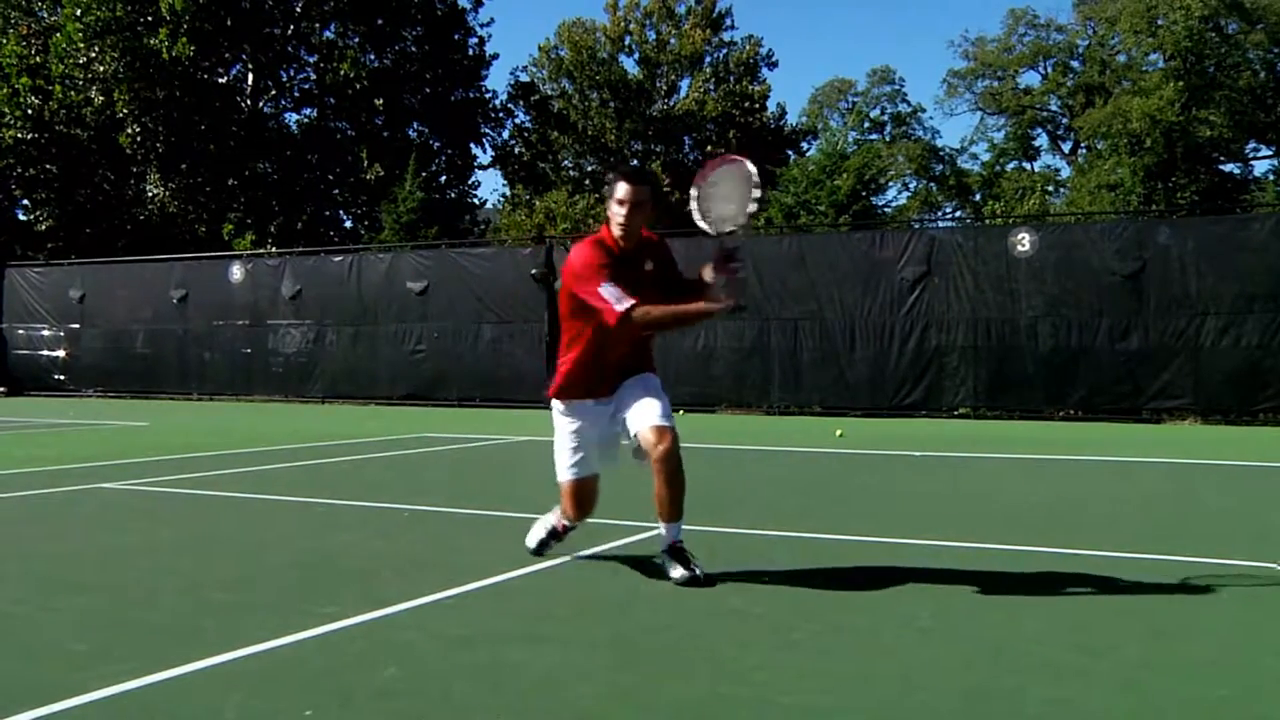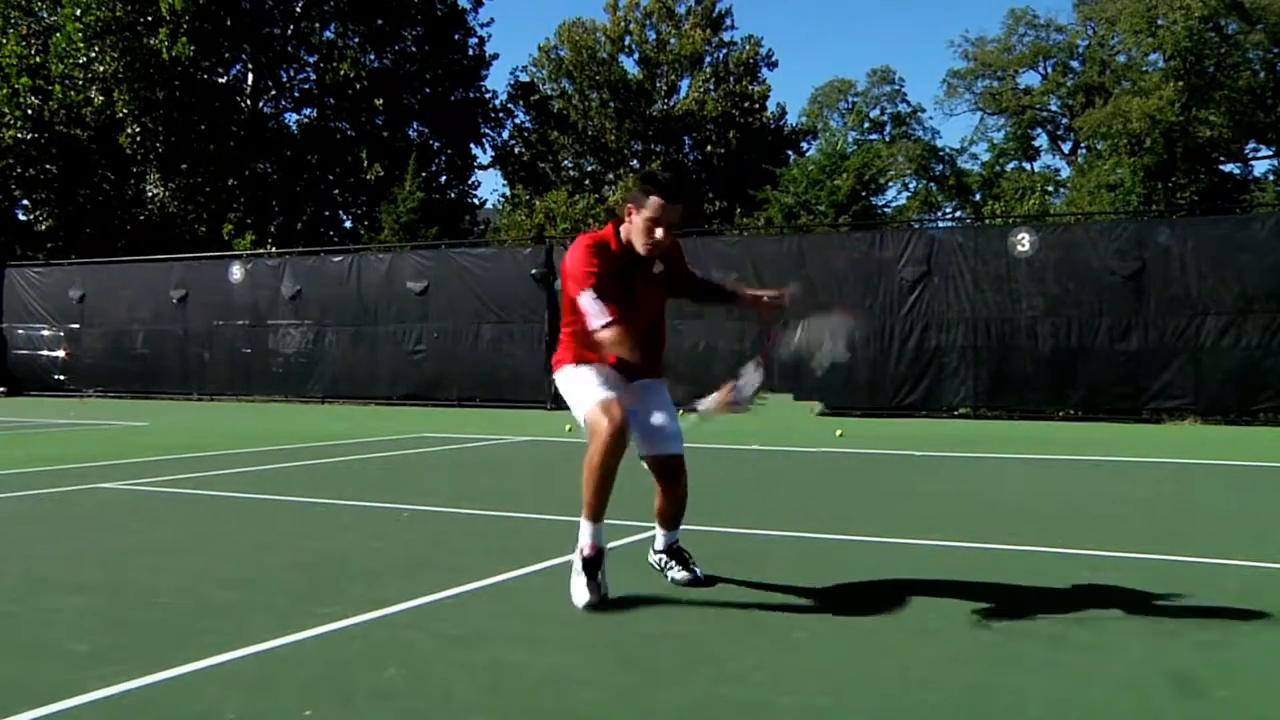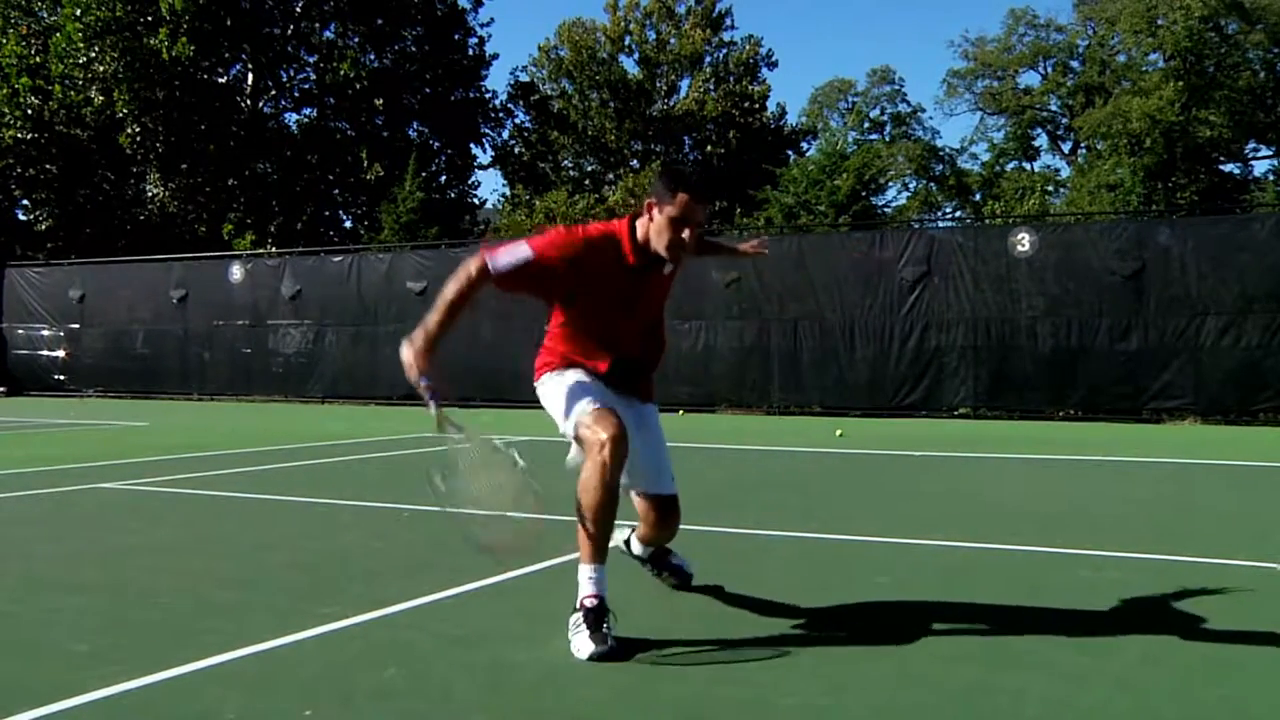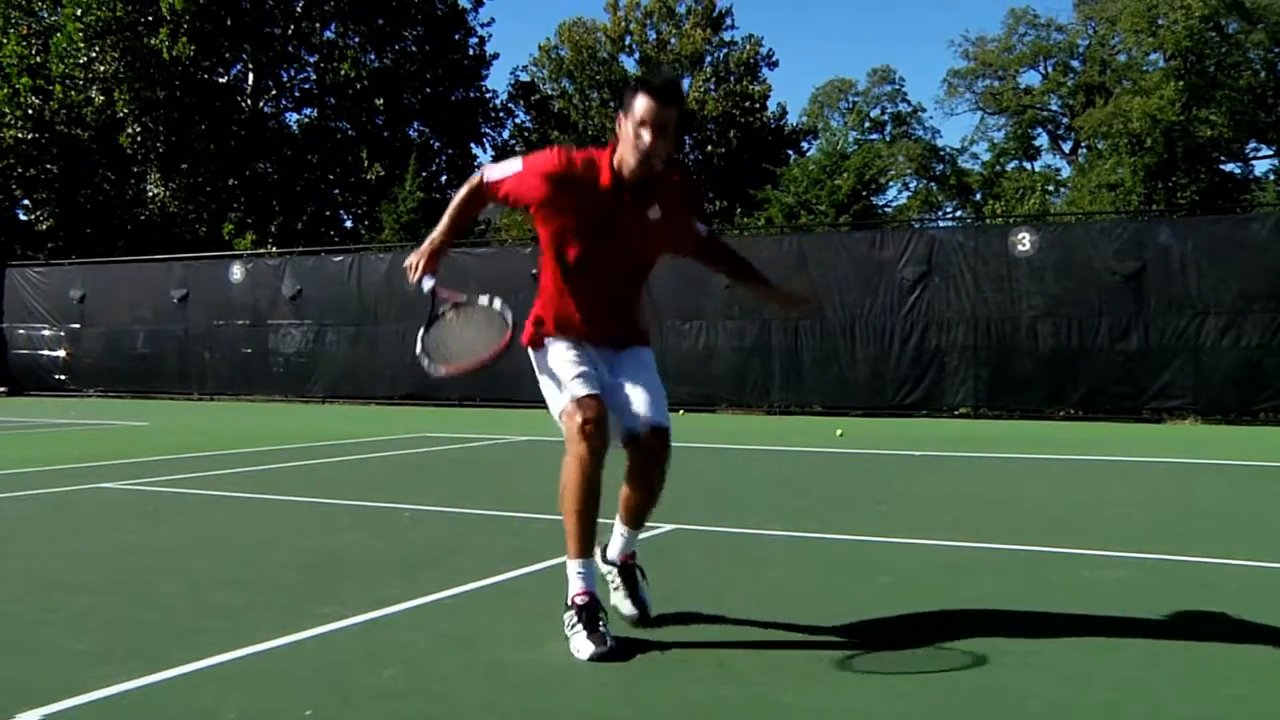
dt=0.4s
person 1, frame 1
left shoulder: (655, 249)
right shoulder: (585, 257)
left elbow: (677, 299)
right elbow: (635, 318)
left wrist: (707, 278)
right wrist: (710, 308)
left hip: (632, 376)
right hip: (577, 387)
left knee: (663, 443)
right knee: (579, 506)
left ankle: (671, 544)
right ankle: (563, 519)
person 1, frame 2
left shoulder: (665, 251)
right shoulder: (587, 254)
left elbow: (693, 287)
right elbow: (610, 336)
left wrist: (746, 297)
left hip: (645, 372)
right hip: (586, 366)
left knee: (671, 470)
right knee: (613, 424)
left ankle: (665, 546)
right ankle: (589, 549)
person 1, frame 3
left shoulder: (667, 246)
right shoulder: (581, 247)
right elbow: (481, 266)
left wrist: (730, 250)
right wrist: (428, 334)
left hip: (633, 388)
right hip: (572, 375)
left knee: (664, 518)
right knee: (609, 439)
left ankle: (642, 543)
right ankle: (589, 604)
person 1, frame 4
left shoulder: (670, 195)
right shoulder: (558, 170)
left elbow: (705, 245)
right elbow: (478, 186)
left wrist: (765, 289)
right wrist: (433, 246)
left hip: (625, 343)
right hip: (561, 336)
left knee: (652, 448)
right knee: (585, 429)
left ankle: (619, 555)
right ankle: (579, 598)
